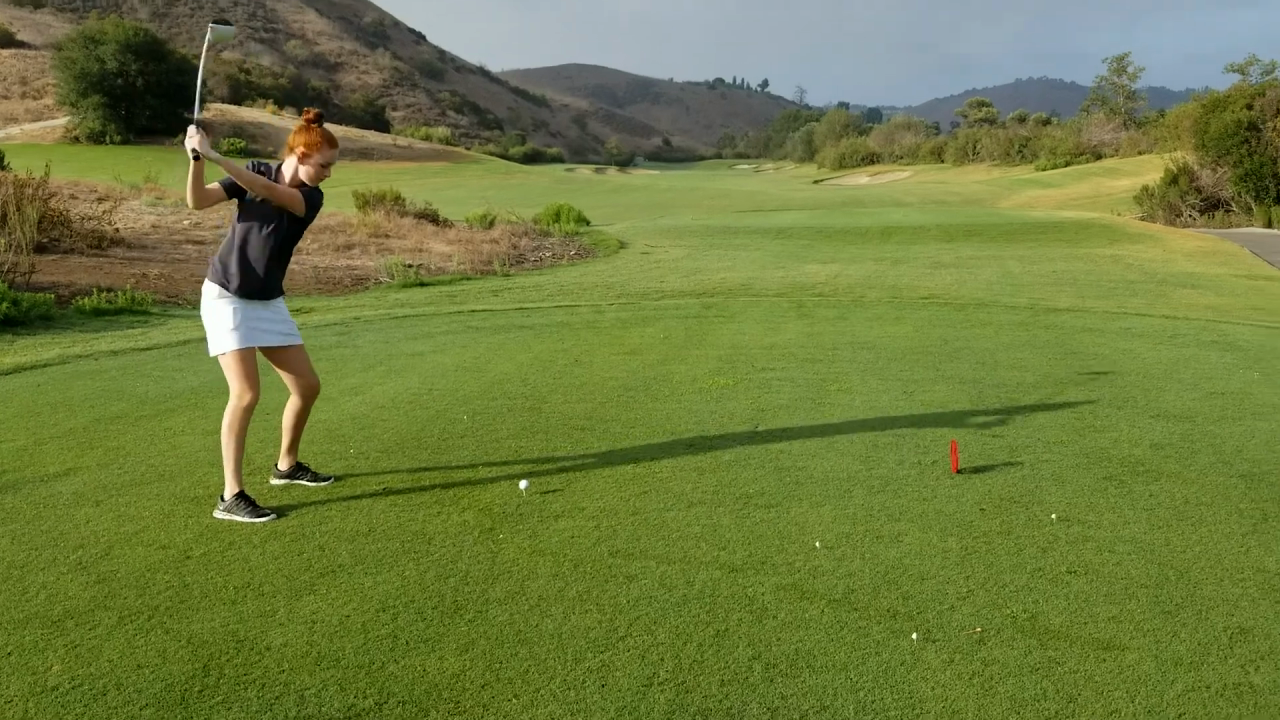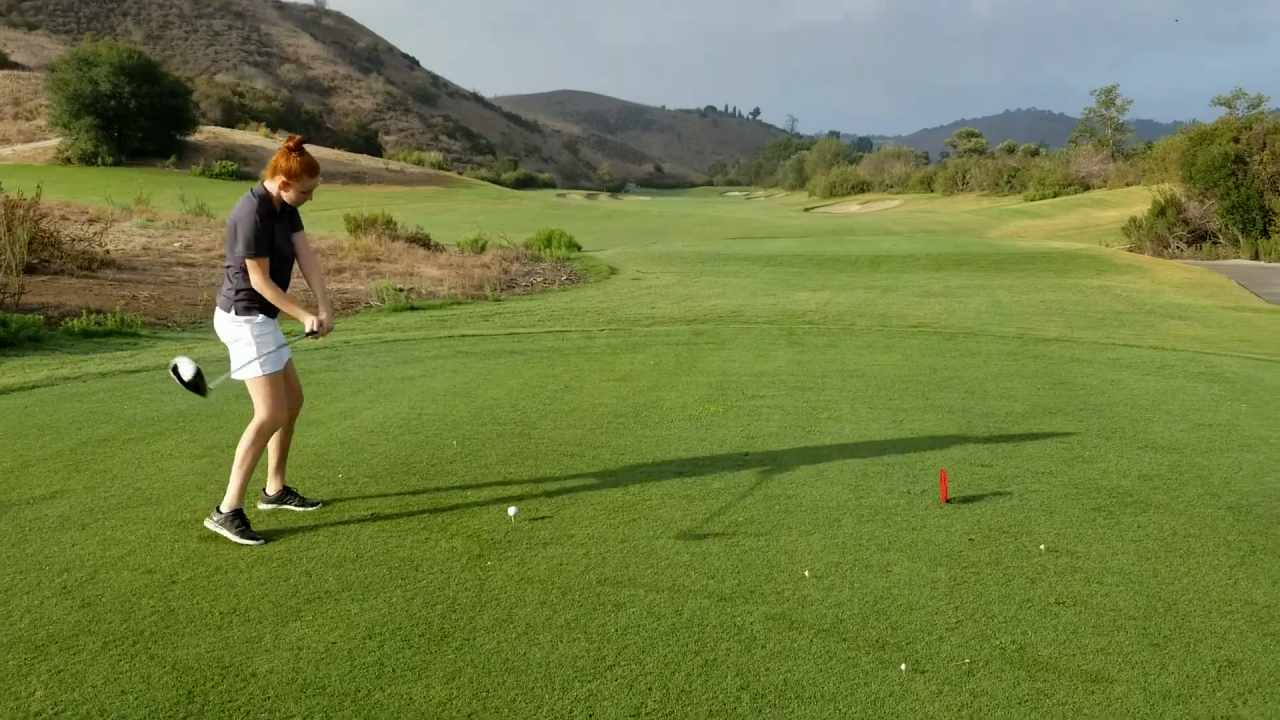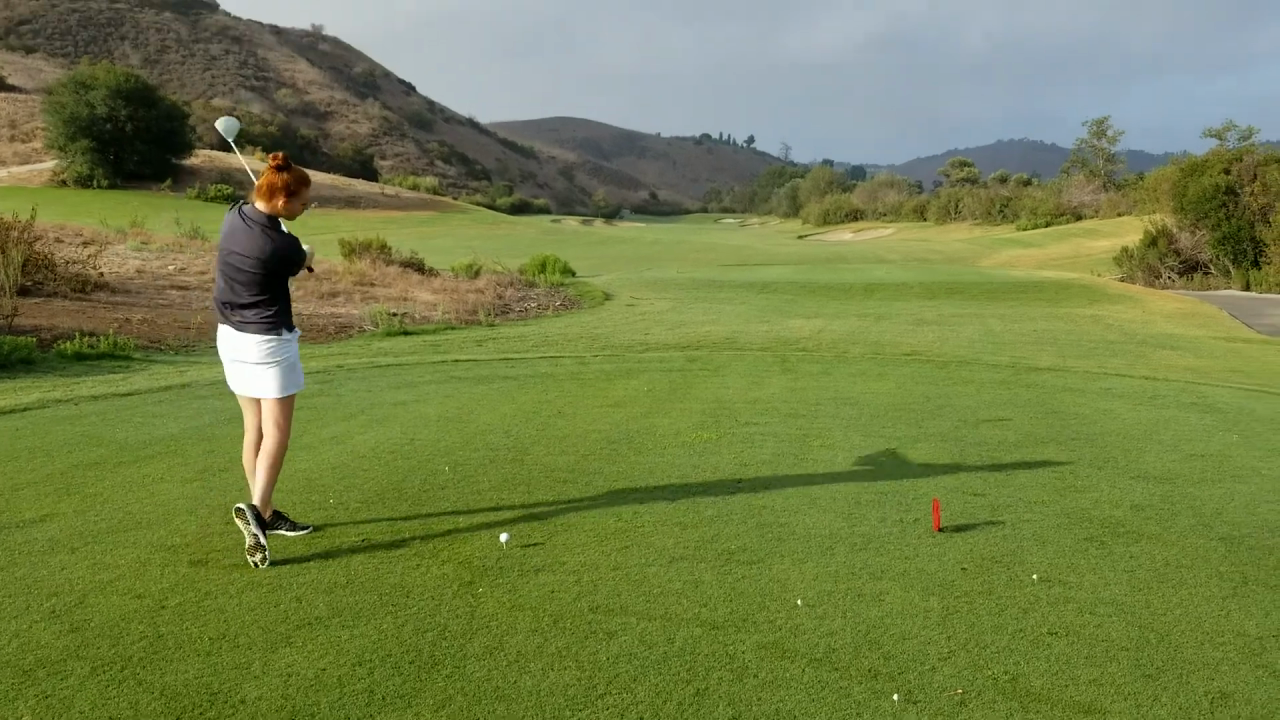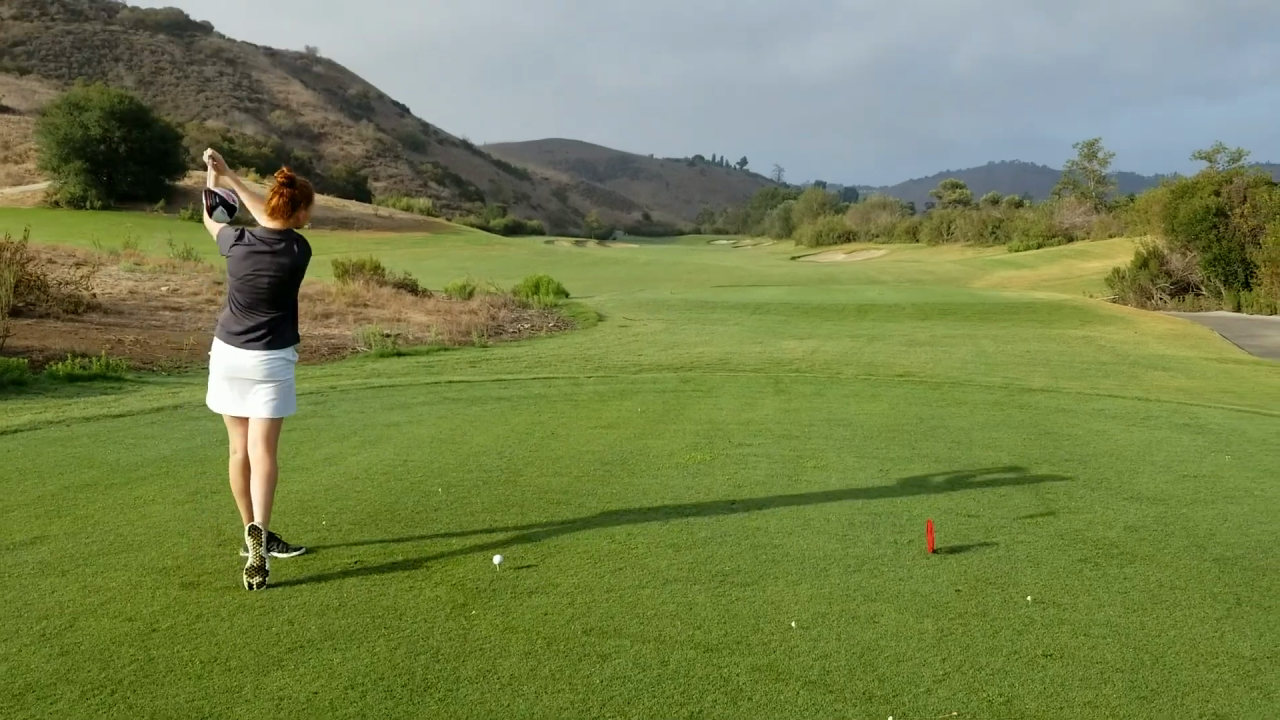
dt=0.2s
person 1, frame 1
left shoulder: (311, 198)
right shoulder: (253, 172)
left elbow: (267, 193)
right elbow: (197, 200)
left wrist: (215, 155)
right wrist: (198, 156)
left hip: (268, 303)
right hip: (226, 296)
left knee: (308, 385)
right knee: (246, 394)
left ankle: (287, 464)
right ankle: (231, 496)
person 1, frame 2
left shoulder: (286, 209)
right shoulder: (253, 213)
left elbow: (308, 262)
right elbow: (261, 282)
left wrist: (323, 308)
right wrist: (302, 316)
left hip: (259, 320)
right hip: (244, 320)
left knee: (293, 401)
right knee: (271, 414)
left ankle: (275, 488)
right ankle: (227, 510)
person 1, frame 3
left shoulder: (235, 215)
right shoulder: (282, 245)
right elbow: (299, 259)
left wrist: (297, 256)
right wrist: (304, 256)
left hip: (231, 335)
right hip: (269, 341)
left knee: (256, 428)
right knee: (276, 432)
left ankle: (264, 514)
right ankle: (255, 507)
person 1, frame 4
left shoulder: (234, 242)
right shoulder: (300, 252)
left elbow: (209, 217)
right elbow: (275, 231)
left wrist: (216, 175)
right wrist: (232, 179)
left hip: (227, 353)
right hip: (270, 360)
left knee: (239, 450)
right knee: (262, 451)
left ankle: (256, 536)
right ankle: (259, 531)
